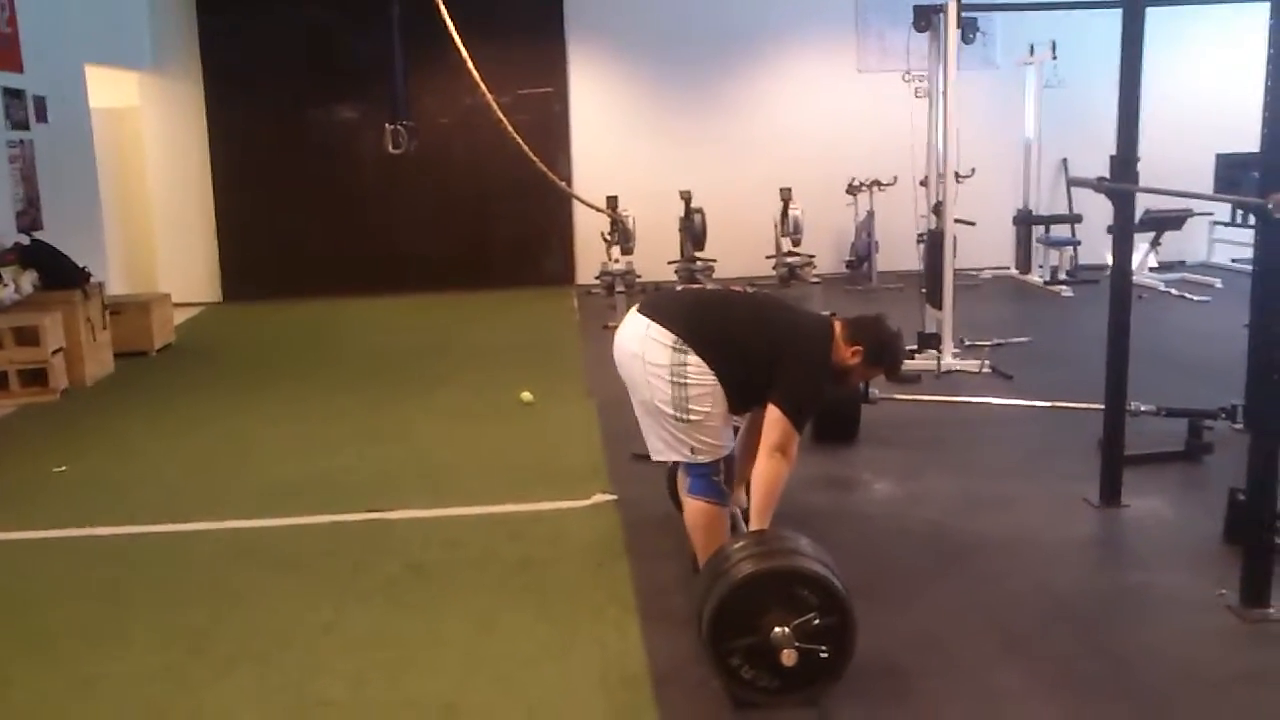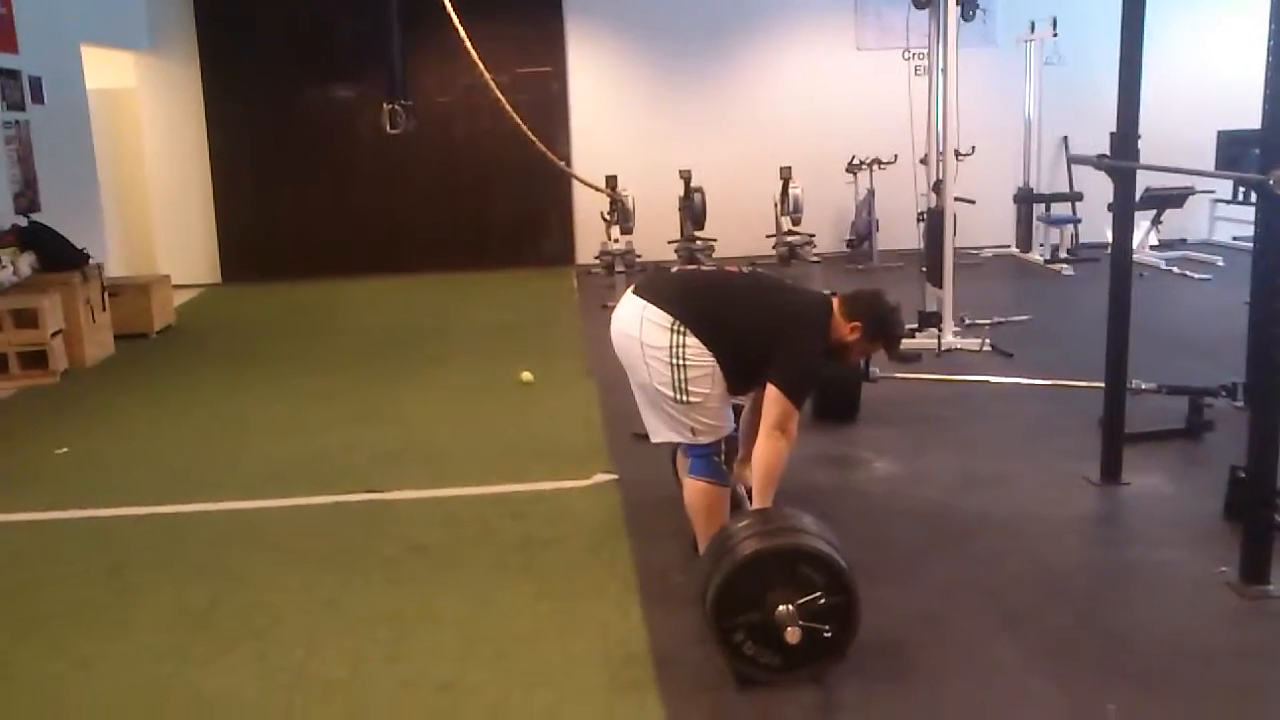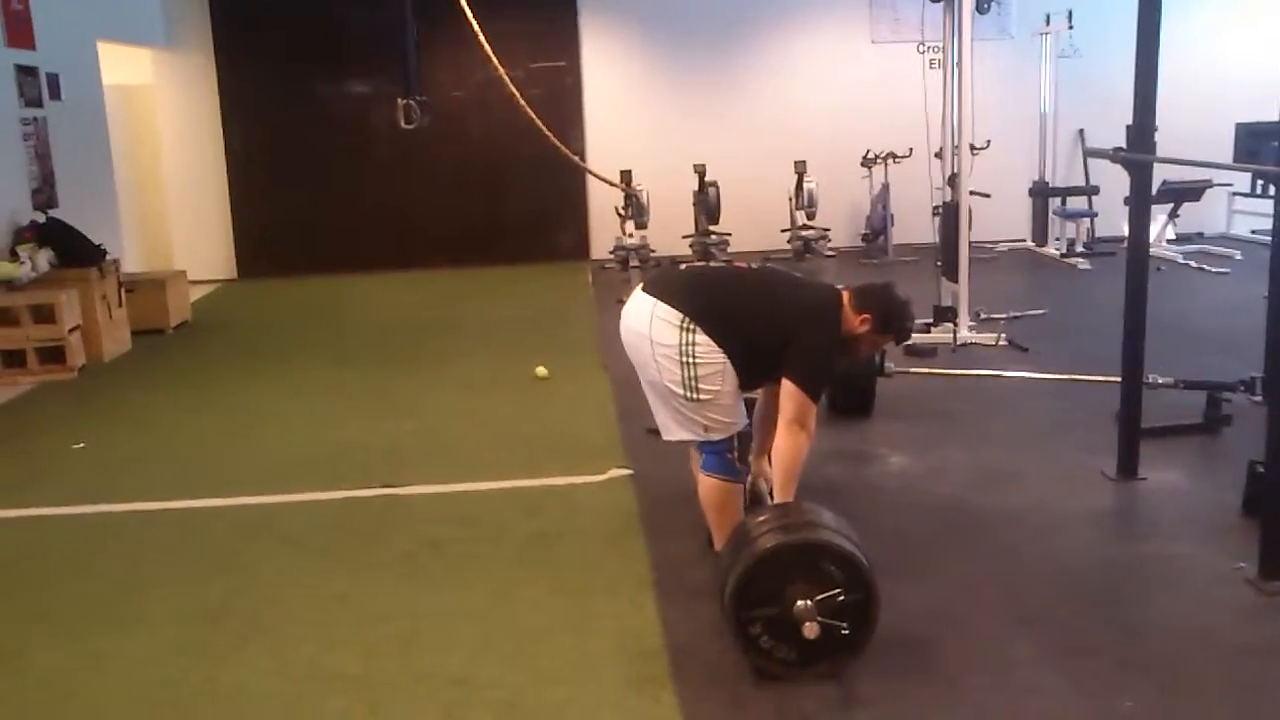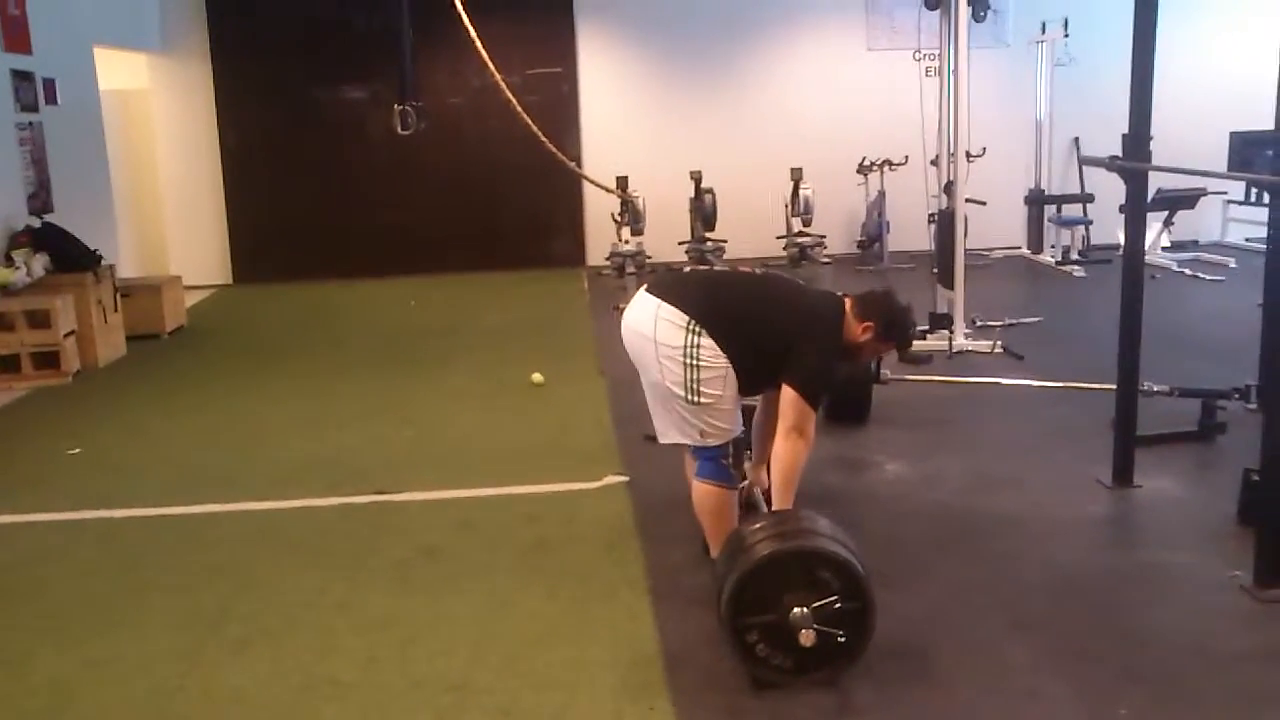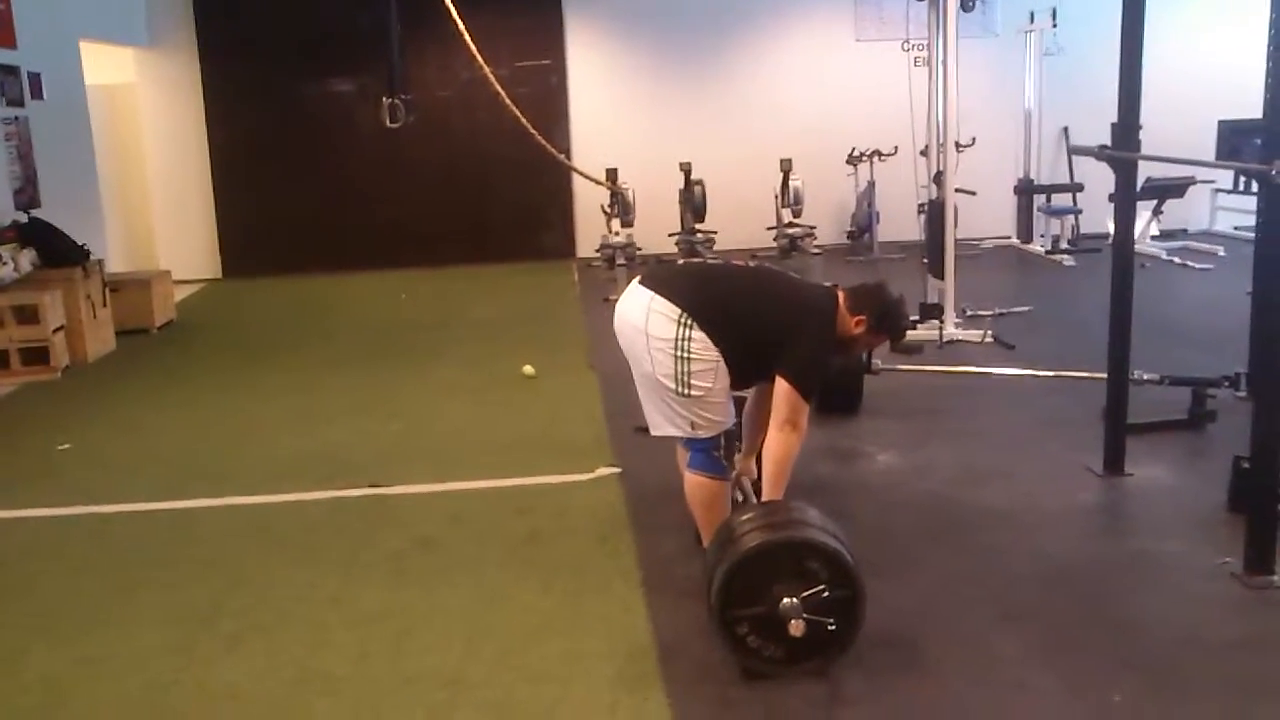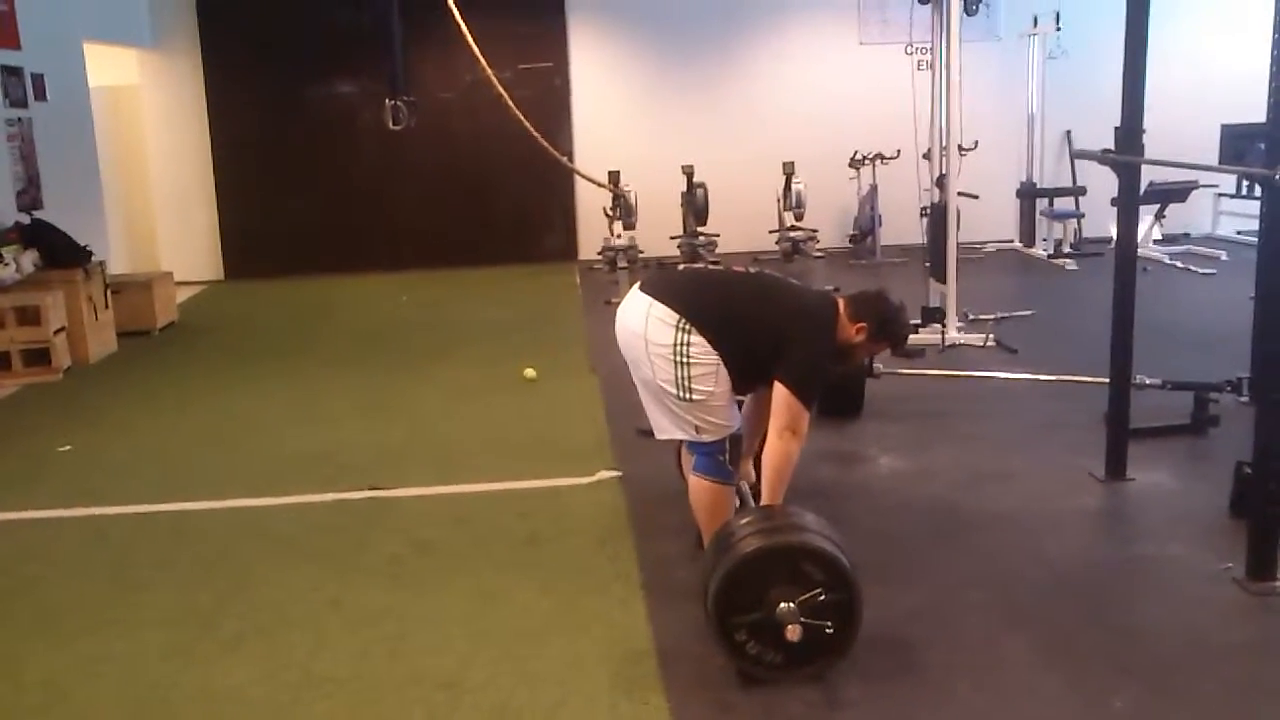
dt=0.4s
person 1, frame 1
left shoulder: (803, 337)
right shoulder: (810, 357)
left elbow: (759, 418)
right elbow: (776, 451)
left wrist: (737, 486)
right hip: (666, 343)
left knee: (697, 459)
right knee: (707, 467)
left ankle: (707, 556)
person 1, frame 2
left shoulder: (801, 314)
right shoulder: (806, 335)
left elbow: (761, 398)
right elbow: (777, 431)
left wrist: (743, 464)
right hip: (663, 324)
left knee: (697, 438)
right knee: (707, 447)
left ankle: (708, 537)
person 1, frame 3
left shoulder: (811, 308)
right shoulder: (820, 329)
left elbow: (773, 389)
right elbow: (795, 426)
left wrist: (759, 458)
right hip: (673, 322)
left knee: (707, 430)
right knee: (721, 443)
left ankle: (722, 531)
person 1, frame 4
left shoulder: (813, 315)
right shoulder: (821, 336)
left elbow: (774, 395)
right elbow: (794, 432)
left wrist: (757, 466)
right hip: (677, 323)
left knee: (703, 436)
right knee: (716, 449)
left ankle: (717, 535)
person 1, frame 5
left shoulder: (804, 309)
right shoulder: (814, 328)
left elbow: (766, 388)
right elbow: (787, 425)
left wrist: (746, 458)
right hip: (668, 318)
left knee: (693, 428)
right knee: (707, 441)
left ankle: (707, 524)
person 1, frame 6
left shoulder: (806, 314)
right shoulder: (814, 335)
left elbow: (763, 392)
right elbow: (786, 432)
left wrist: (744, 460)
right hip: (667, 323)
left knee: (700, 434)
right knee: (714, 446)
left ankle: (710, 527)
